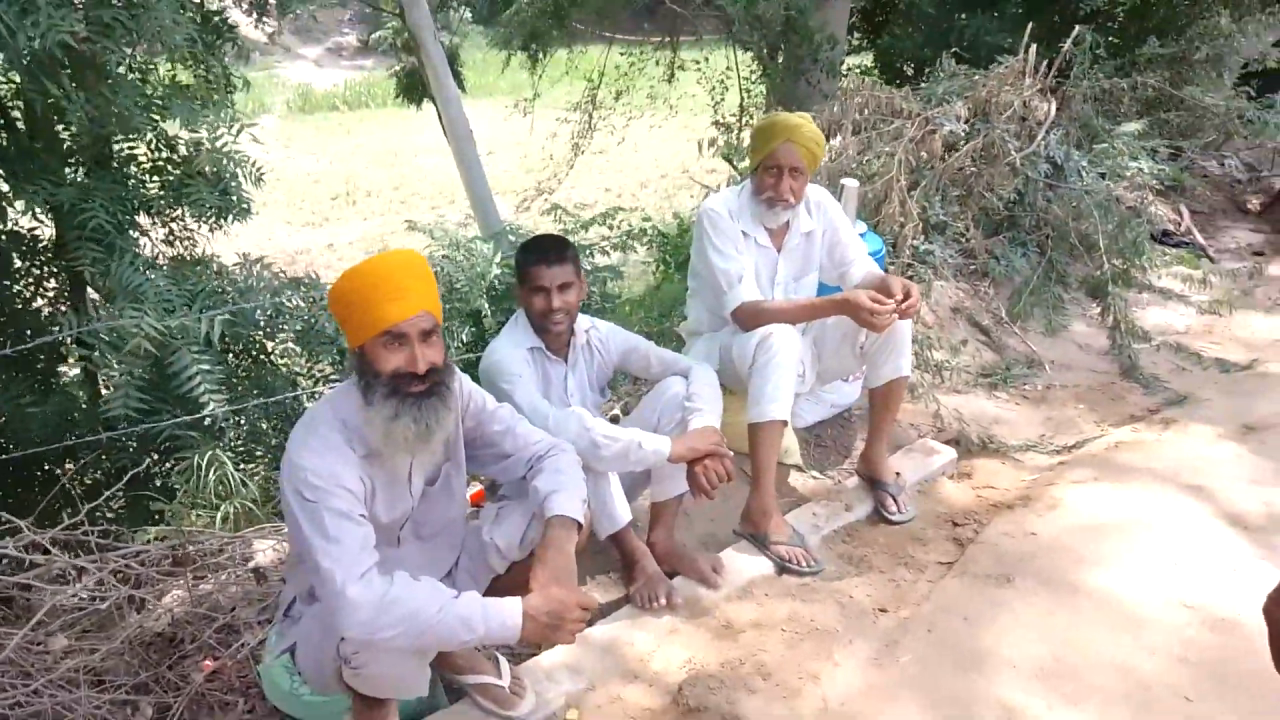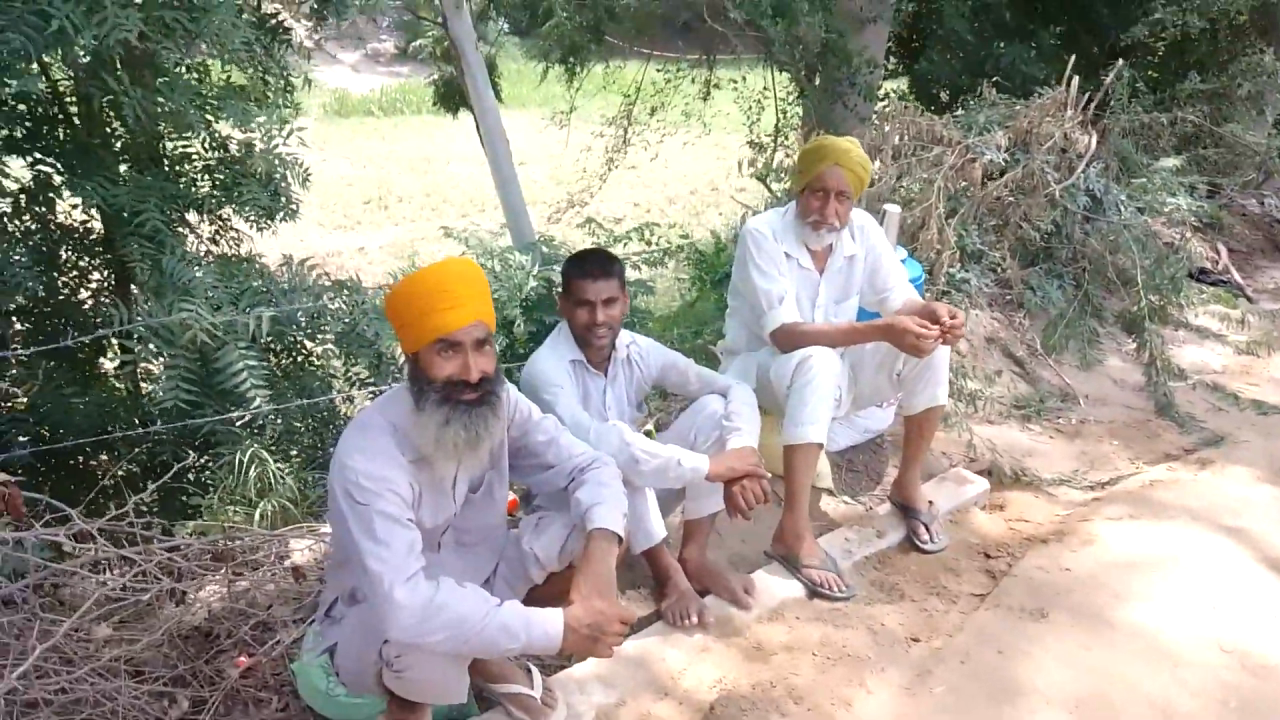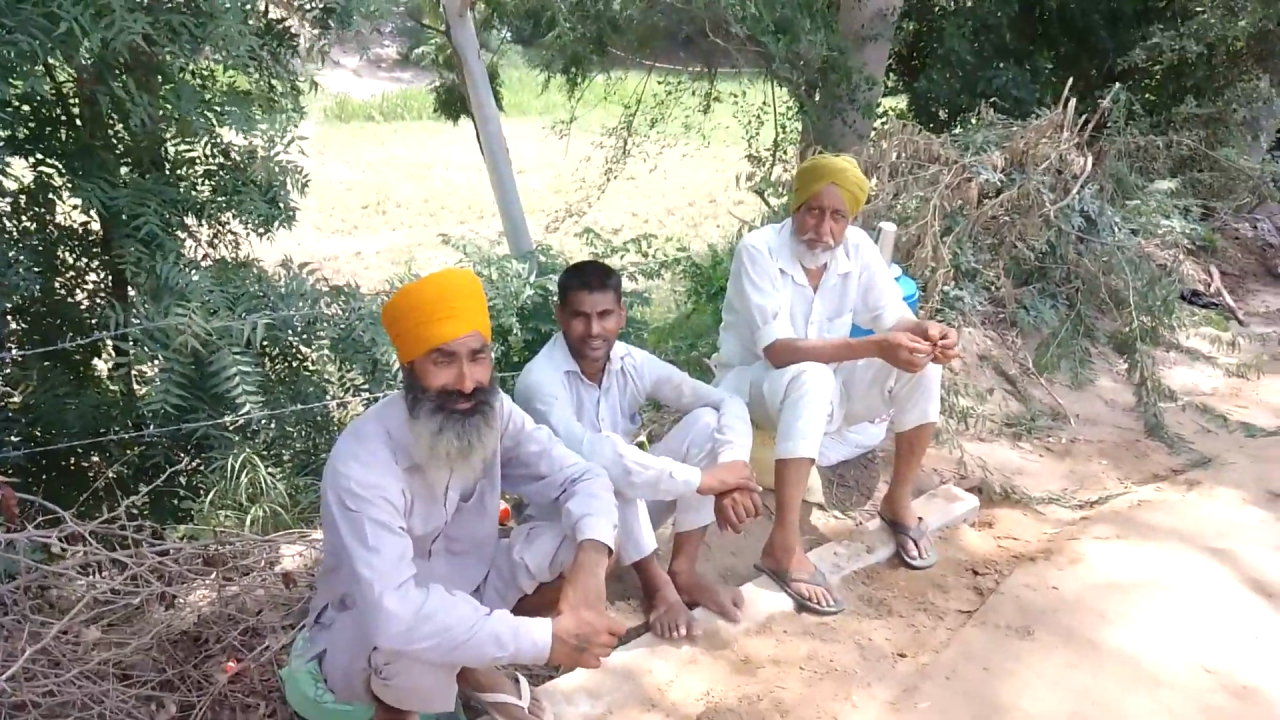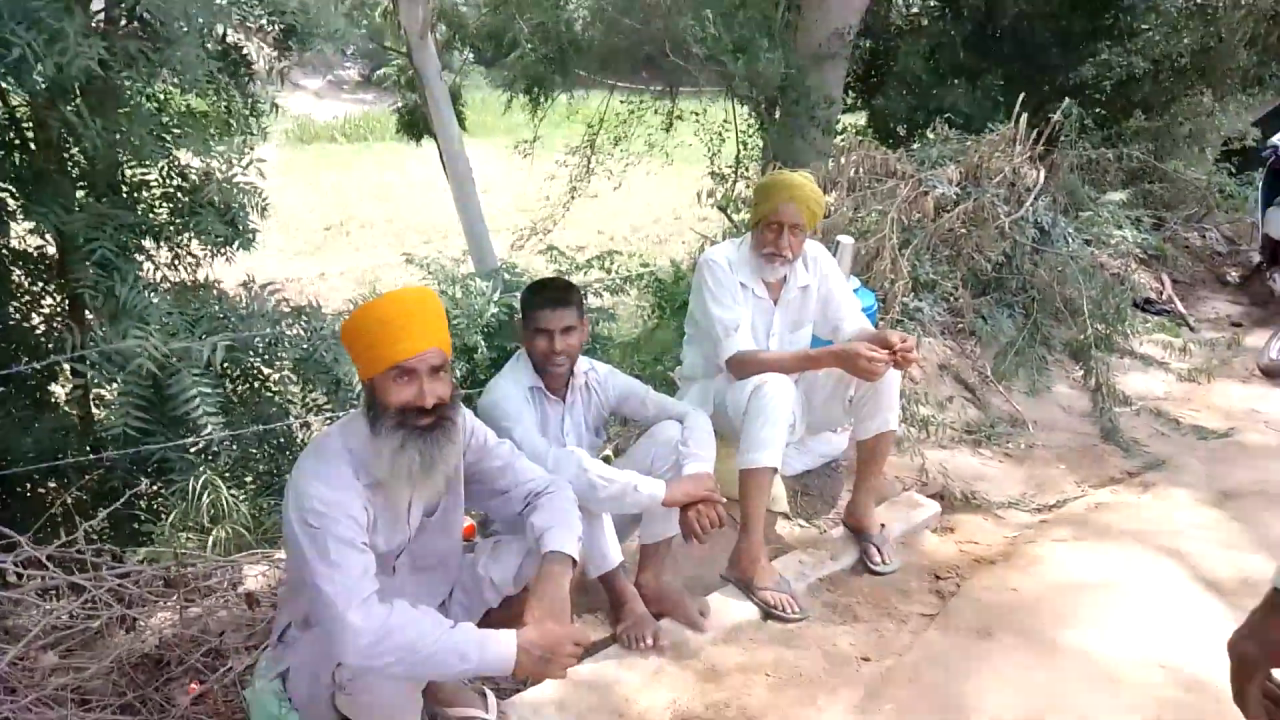
dt=0.4s
person 1, frame 1
left shoulder: (819, 204)
right shoulder: (718, 214)
left elbow: (860, 273)
right elbow: (745, 313)
left wrist: (888, 284)
right wrist: (839, 305)
left hip: (795, 346)
right hip: (723, 348)
left knee: (891, 316)
right knee: (779, 340)
left ankle: (875, 457)
right ankle: (761, 510)
person 1, frame 2
left shoulder: (863, 229)
right shoulder: (762, 233)
left elbow: (899, 300)
right elbow: (785, 334)
left wrist: (930, 311)
right wrist: (882, 331)
left hip: (831, 370)
right hip: (760, 367)
left knee: (929, 344)
right knee: (817, 363)
left ankle: (908, 484)
right ankle: (793, 532)
person 1, frame 3
left shoulder: (858, 247)
right shoulder: (758, 249)
left elbow: (893, 318)
right elbow: (778, 350)
left wrist: (924, 331)
right wrist: (875, 347)
left hip: (822, 386)
right hip: (753, 381)
left knee: (922, 362)
right knee: (811, 378)
left ankle: (899, 500)
right ankle: (783, 546)
person 1, frame 4
left shoulder: (816, 260)
right shoulder: (718, 264)
left elbow: (852, 329)
right elbow: (740, 362)
left wrist: (883, 339)
right wrist: (834, 357)
left hip: (785, 397)
right hip: (717, 395)
left knee: (881, 371)
right knee: (772, 390)
left ankle: (861, 508)
right ankle: (749, 555)
person 2, frame 1
left shoulder: (449, 390)
right shoulder: (319, 451)
left elbow: (549, 455)
right elbow: (359, 605)
left wrist: (560, 540)
right wrist: (517, 617)
left hip: (439, 577)
right hip: (337, 622)
left knee: (550, 513)
right knee: (386, 632)
left ankle: (452, 647)
person 2, frame 2
left shoulder: (496, 401)
right shoulder: (369, 453)
left elbow: (592, 467)
right elbow: (406, 608)
left wrist: (601, 552)
right wrist: (558, 628)
left hip: (476, 583)
right hip: (375, 623)
left knee: (593, 524)
right knee: (430, 638)
left ankle: (485, 655)
person 2, frame 3
left shoulder: (490, 411)
right shoulder: (363, 461)
left elbow: (584, 478)
right elbow: (394, 614)
left wrist: (591, 563)
right wrist: (546, 638)
left hip: (466, 593)
right hip: (366, 630)
left knee: (584, 538)
right knee: (419, 645)
left ankle: (473, 665)
person 2, frame 4
left shoulder: (455, 429)
right shoulder: (326, 479)
left elbow: (548, 492)
right elbow: (358, 631)
left wrist: (553, 576)
right wrist: (512, 650)
left hip: (428, 613)
right hip: (328, 649)
left knee: (547, 553)
right knee: (381, 670)
left ankle: (439, 682)
person 3, frame 1
left shoulder: (598, 335)
right shoulder: (503, 359)
left elbow: (698, 370)
right elbow: (554, 431)
left wrist: (702, 438)
right wrist: (669, 447)
left hip: (604, 477)
left knee: (676, 390)
right knee: (577, 444)
left ankle: (662, 541)
right ankle: (634, 555)
person 3, frame 2
left shoulder: (638, 351)
right shoulder: (545, 370)
left elbow: (736, 390)
right elbow: (595, 443)
left wrist: (739, 456)
right wrist: (707, 465)
left hip: (638, 495)
left knee: (713, 408)
right knee: (614, 455)
left ankle: (694, 558)
right ankle: (666, 572)
person 3, frame 3
left shoulder: (633, 363)
right shoulder: (539, 380)
left elbow: (728, 404)
right elbow: (588, 454)
left wrist: (730, 472)
right wrist: (699, 478)
left hip: (630, 505)
left knee: (706, 422)
right knee: (606, 467)
left ankle: (683, 572)
right ankle: (655, 584)
person 3, frame 4
left shoulder: (598, 377)
right shoulder: (503, 397)
left elbow: (693, 417)
right elbow: (553, 469)
left wrist: (695, 483)
right wrist: (663, 491)
left hip: (596, 521)
left knee: (670, 433)
right knee: (572, 482)
left ankle: (651, 582)
right ankle: (623, 596)
